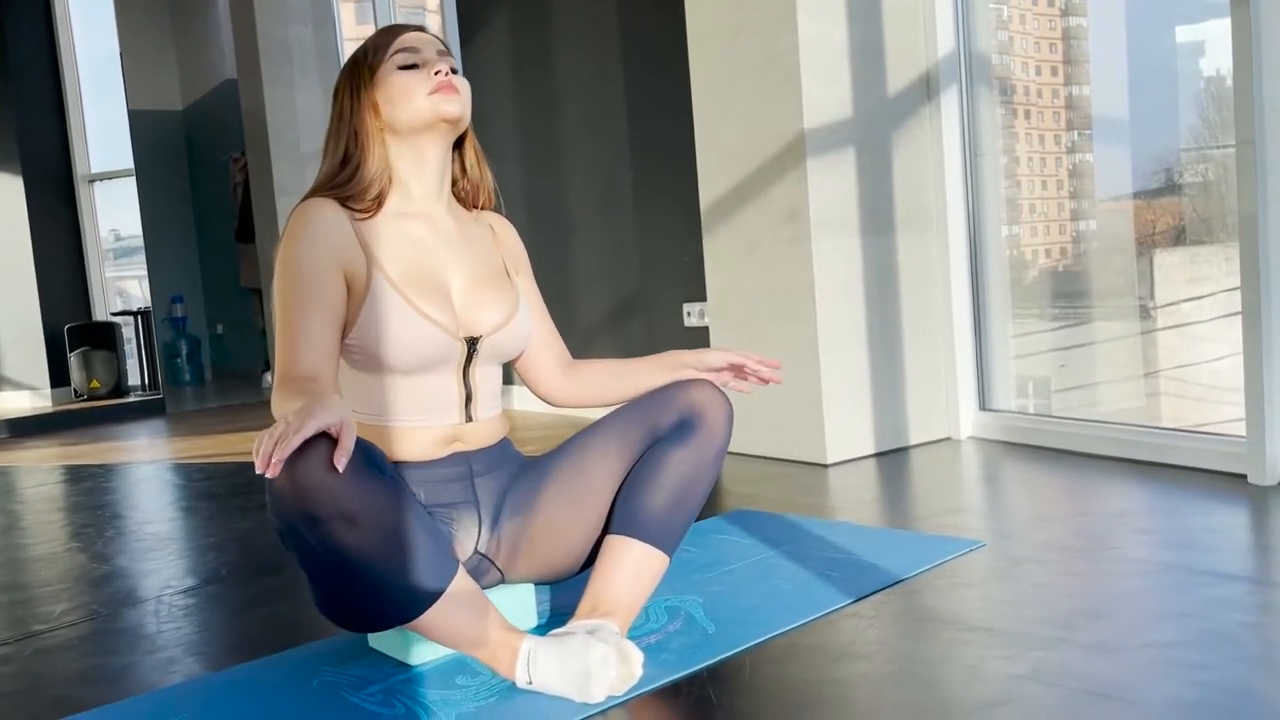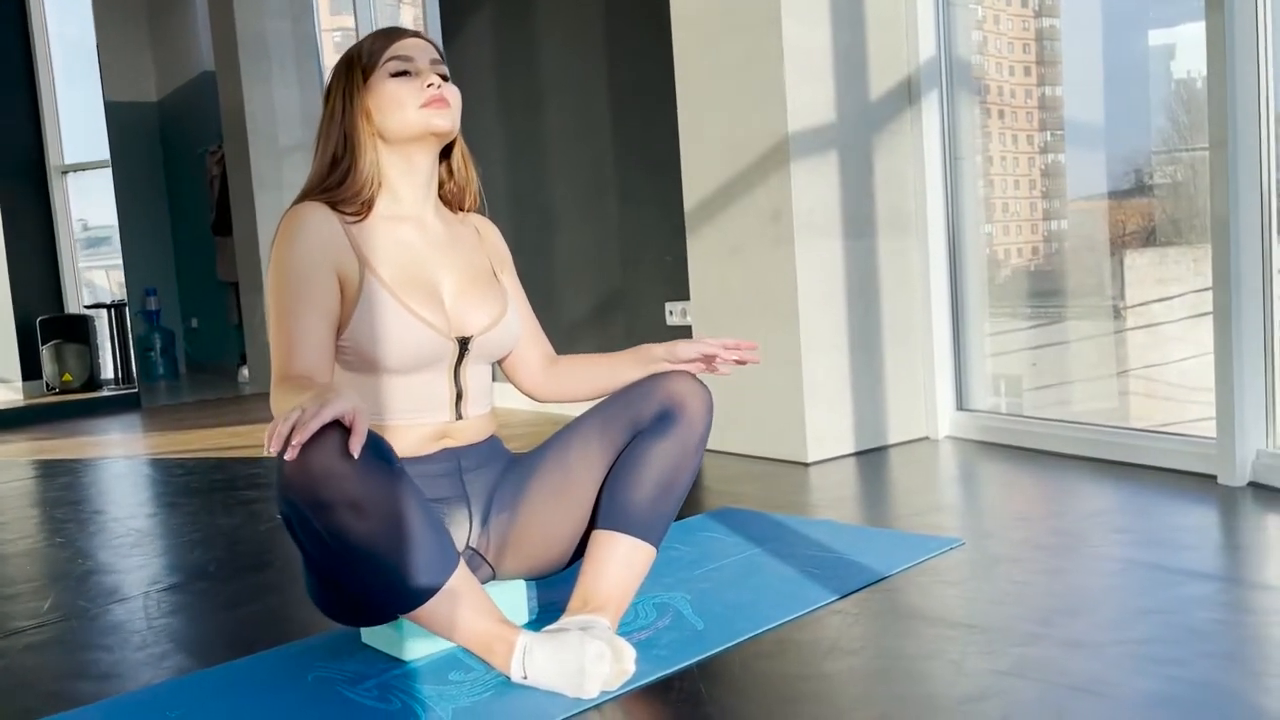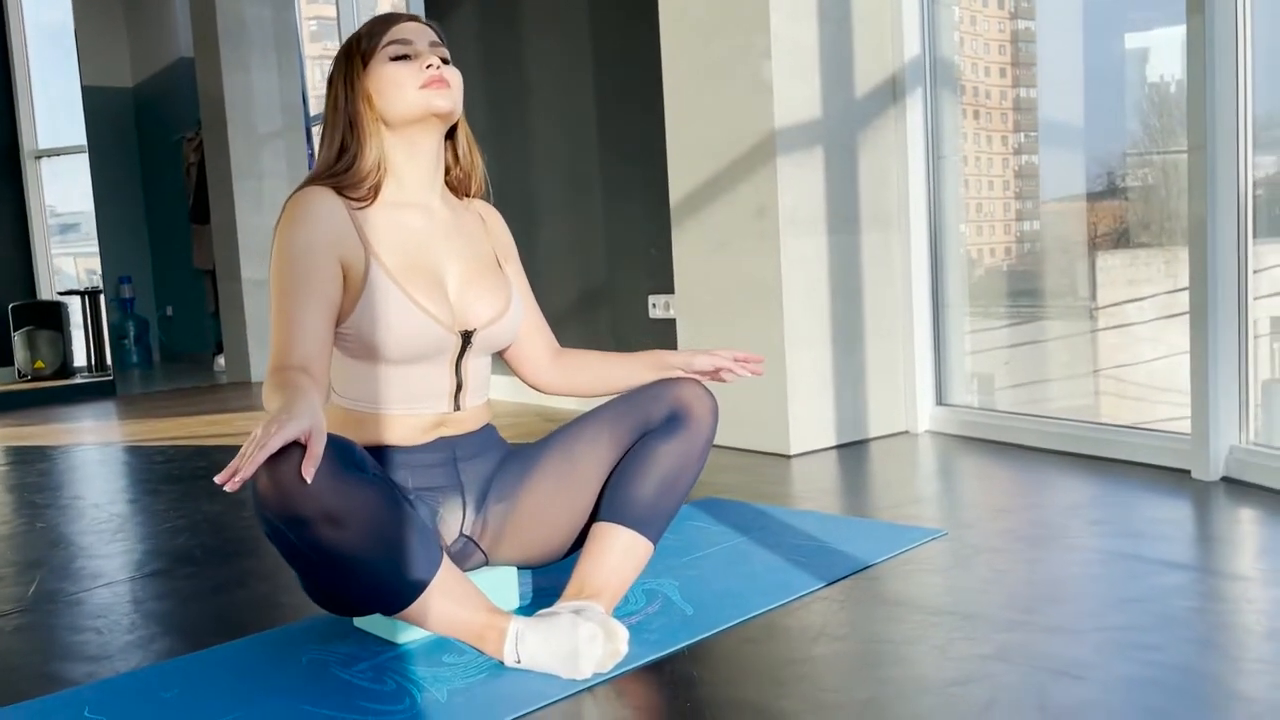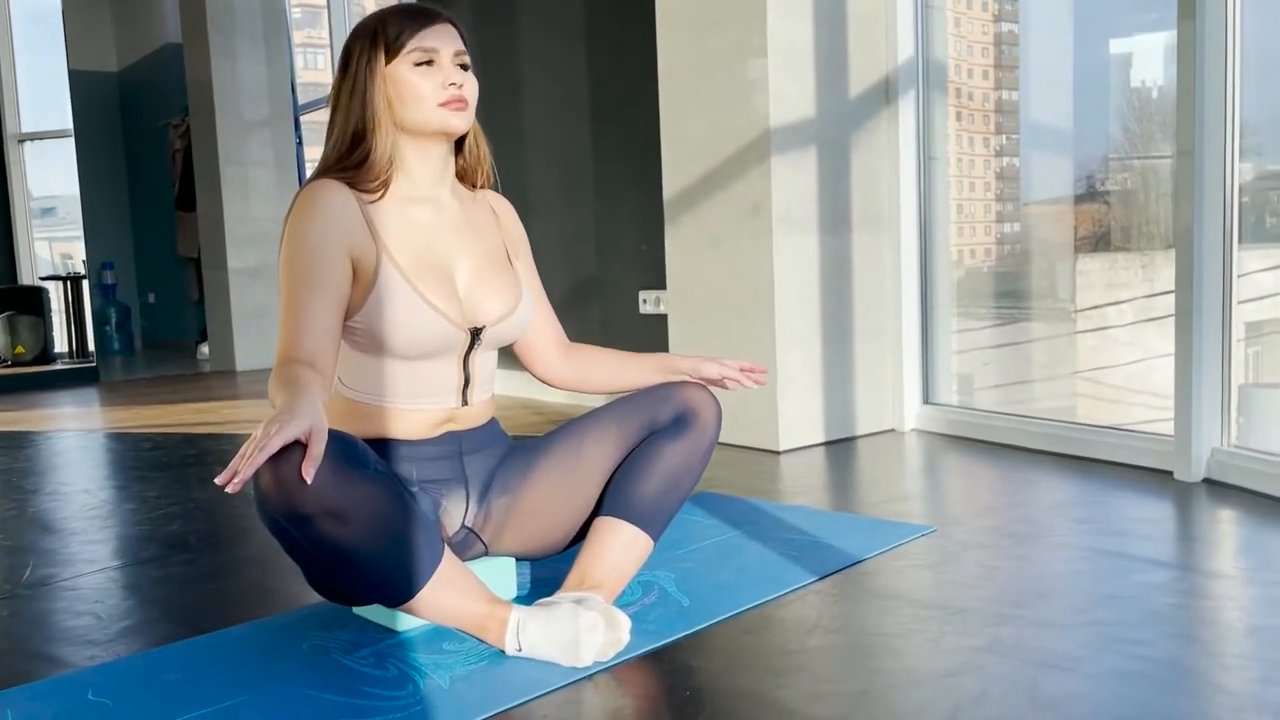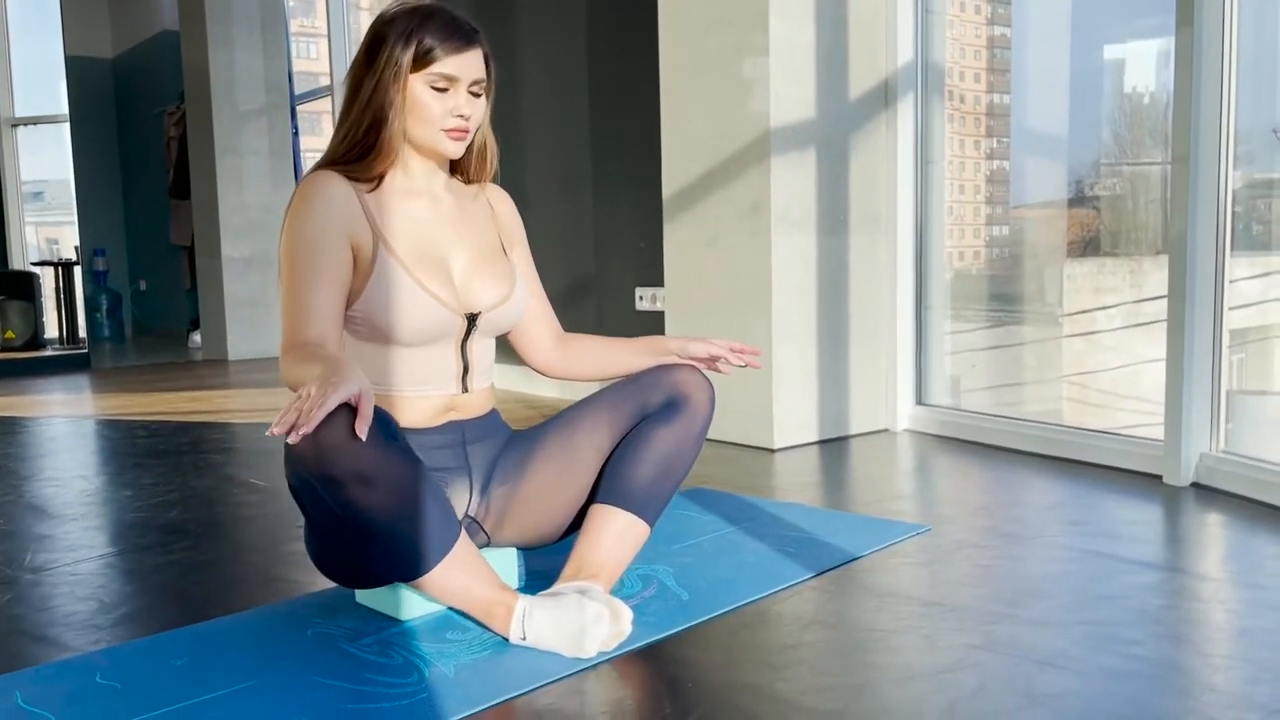
dt=0.4s
person 1, frame 1
left shoulder: (495, 234)
right shoulder: (329, 225)
left elbow: (557, 376)
right elbow: (300, 379)
left wrist: (684, 360)
right wrist: (318, 405)
left hip: (506, 499)
right hip: (394, 520)
left knee: (697, 406)
right knee: (311, 472)
left ankle: (599, 631)
right ankle: (518, 654)
person 1, frame 2
left shoulder: (480, 235)
right shoulder: (319, 229)
left elbow: (543, 374)
right elbow: (294, 385)
left wrist: (660, 354)
right wrist: (326, 398)
left hip: (494, 497)
right hip: (387, 523)
left knee: (678, 398)
right knee: (320, 460)
left ankle: (589, 626)
right ankle: (514, 648)
person 1, frame 3
left shoulder: (483, 221)
right shoulder: (324, 214)
left elbow: (546, 364)
right elbow: (293, 369)
left wrist: (669, 361)
right wrist: (299, 403)
left hip: (489, 485)
right hip: (378, 508)
left knee: (685, 405)
right knee: (292, 477)
left ankle: (582, 613)
right ankle: (504, 635)
person 1, frame 4
left shoulder: (494, 213)
right shoulder: (334, 208)
left elbow: (555, 358)
right elbow: (302, 363)
left wrist: (677, 365)
right wrist: (302, 403)
left hip: (491, 475)
right hip: (383, 493)
left knee: (689, 408)
right knee: (295, 479)
left ankle: (581, 604)
right ankle: (504, 625)
person 1, frame 5
left shoulder: (492, 206)
right shoulder: (333, 197)
left elbow: (549, 347)
right elbow: (303, 350)
left wrist: (669, 347)
right wrist: (334, 373)
left hip: (491, 465)
right hip: (392, 488)
left knee: (680, 390)
right knee: (330, 439)
left ankle: (581, 593)
right ankle: (513, 613)
